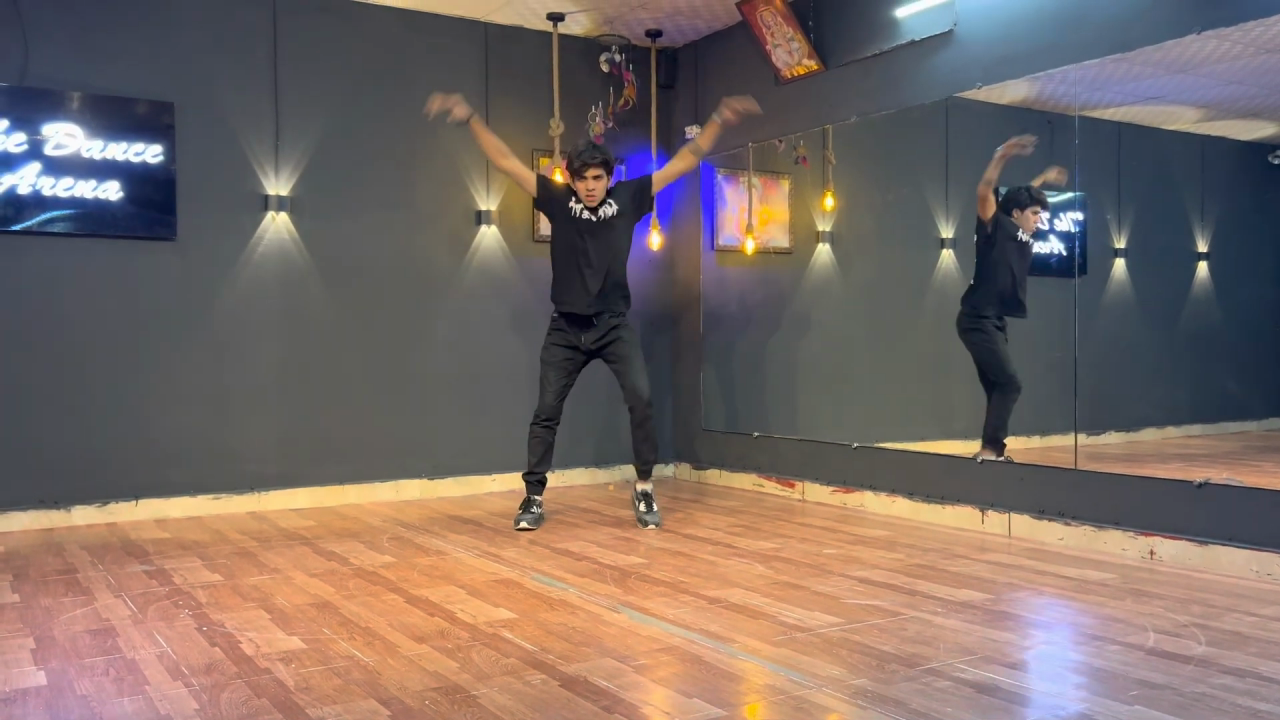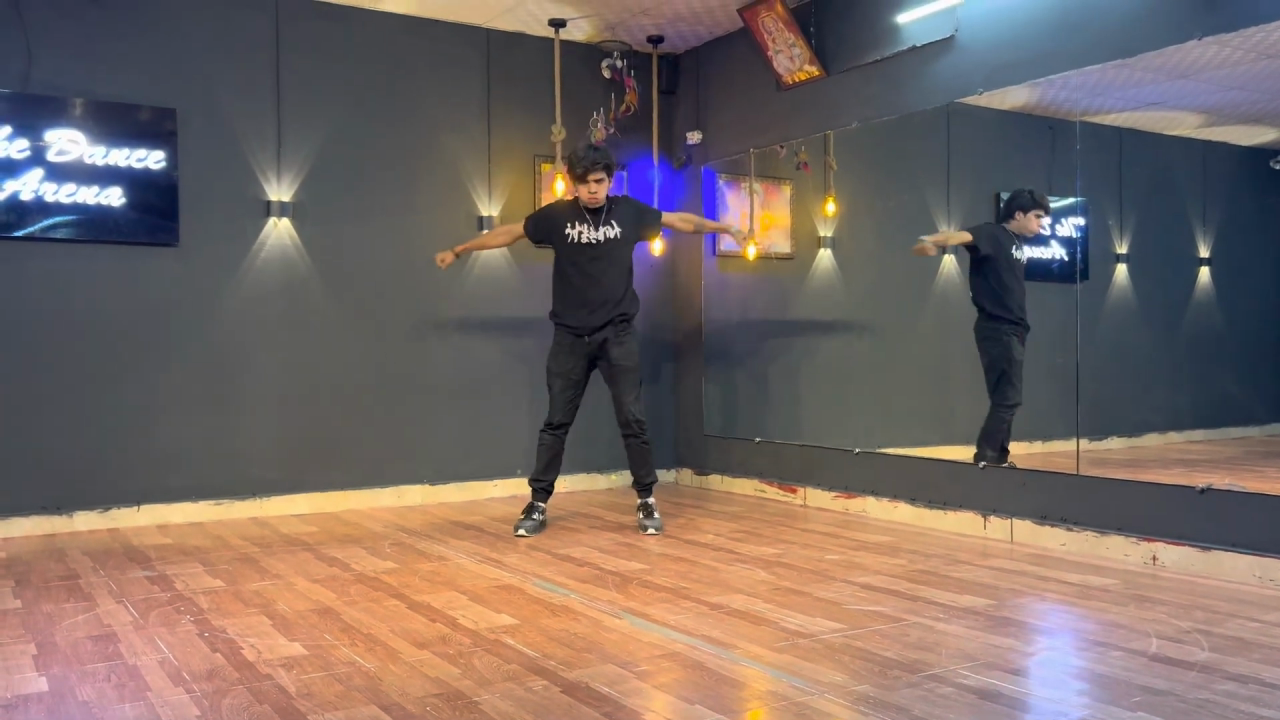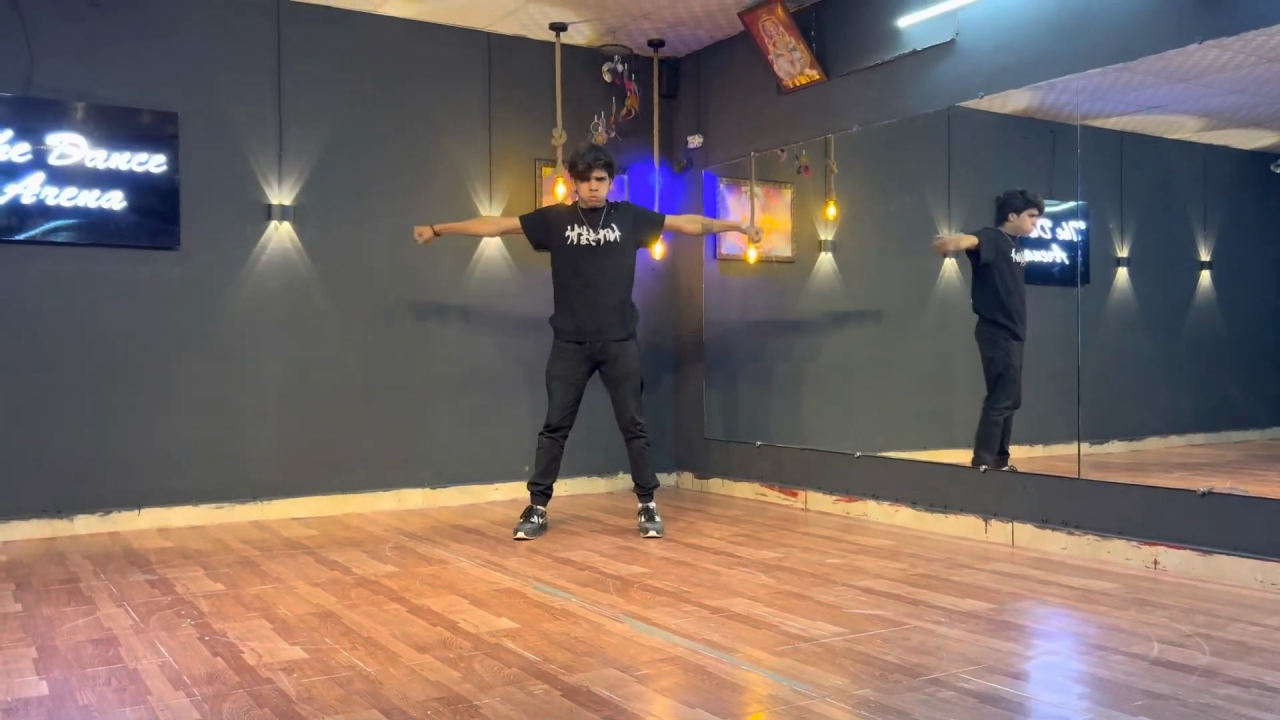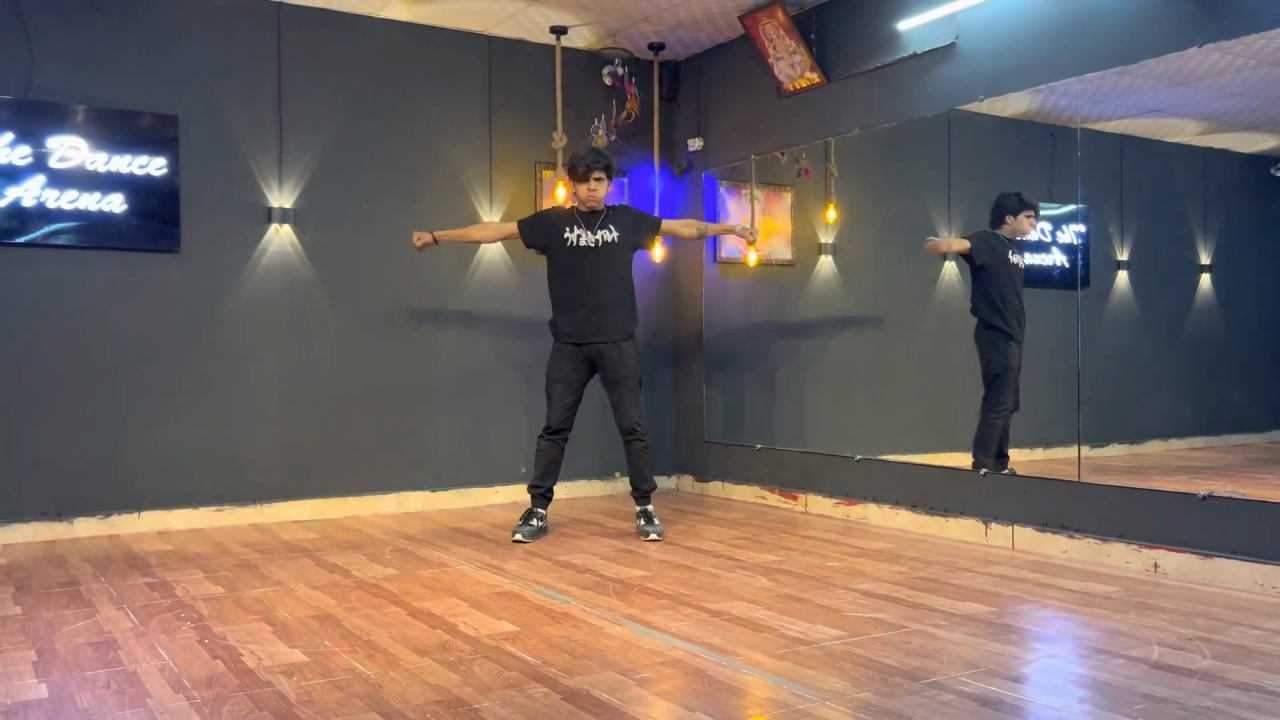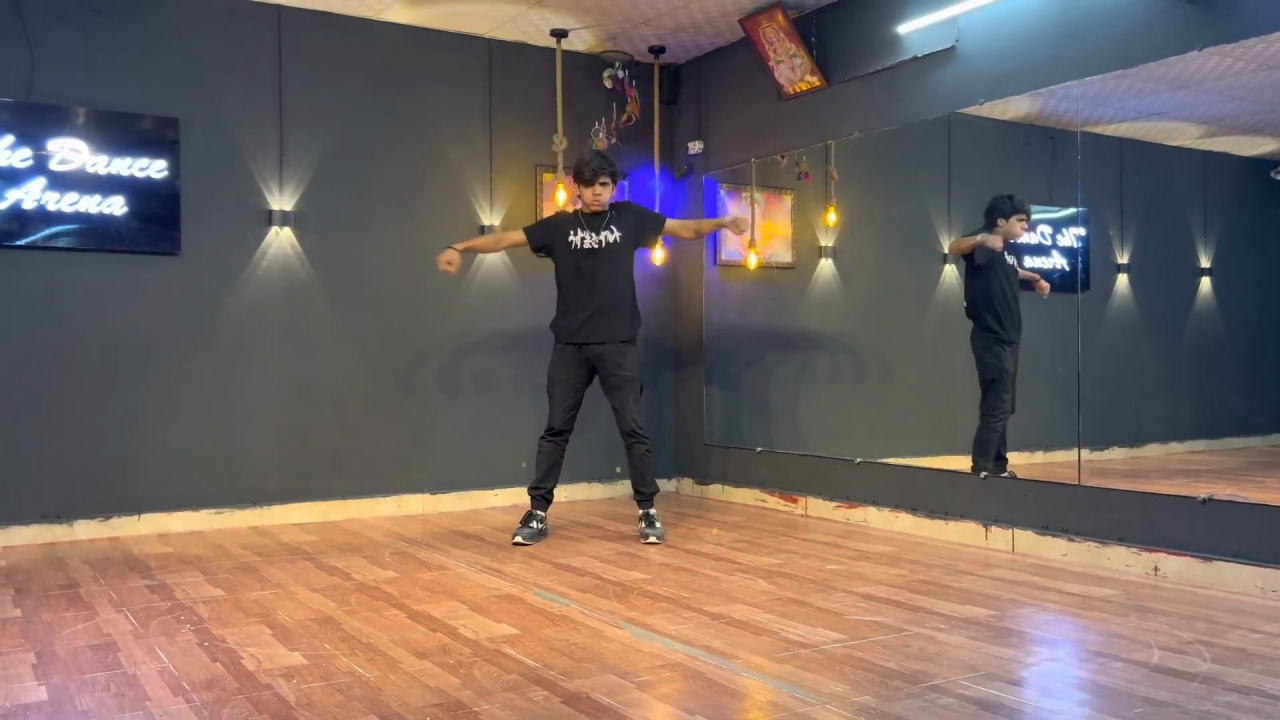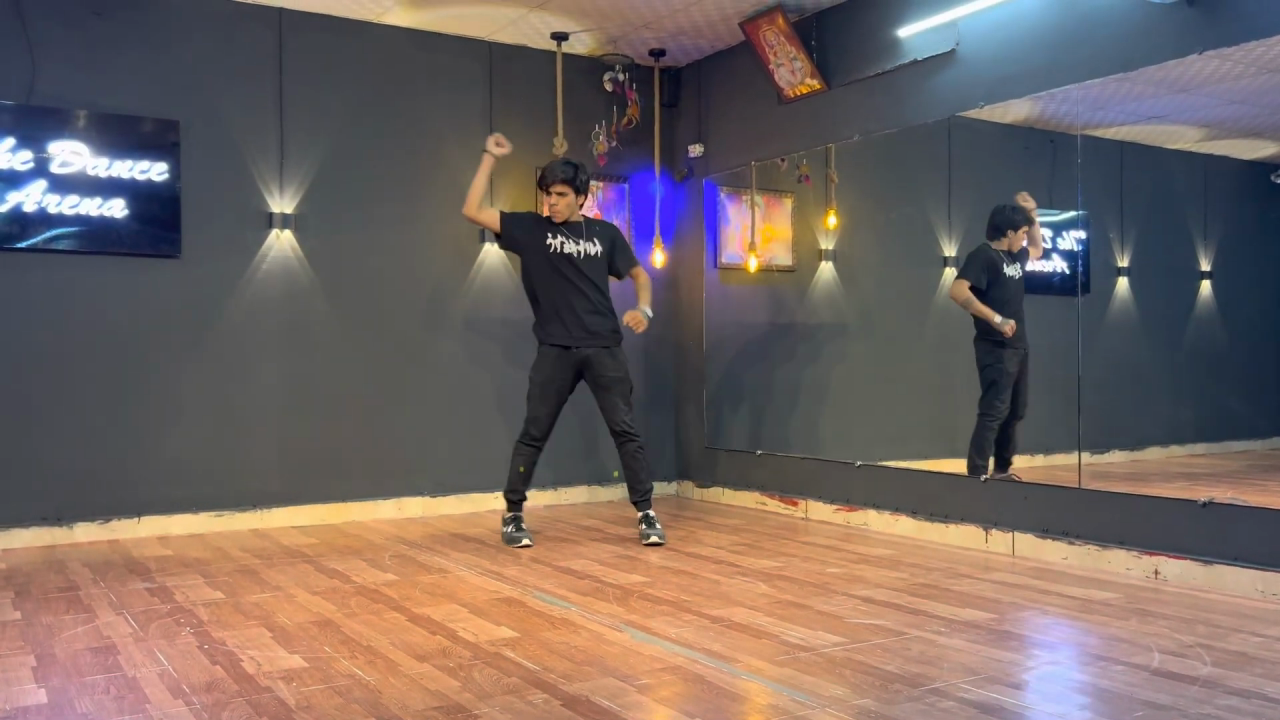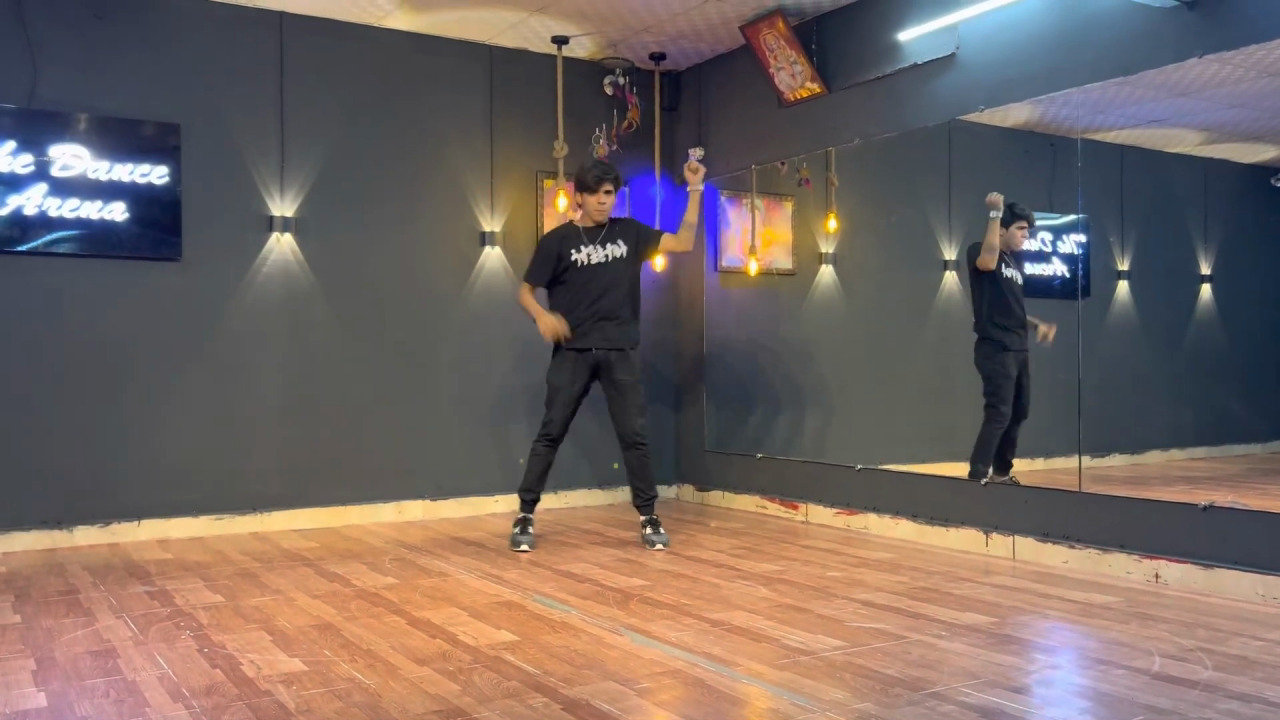
dt=0.4s
person 1, frame 1
left shoulder: (627, 198)
right shoulder: (558, 198)
left elbow: (686, 161)
right elbow: (504, 160)
left wrist: (718, 120)
right wrist: (468, 118)
left hip: (614, 326)
right hip: (566, 330)
left knee: (641, 400)
right knee: (546, 411)
left ankle: (643, 487)
right ankle: (534, 496)
person 1, frame 2
left shoulder: (628, 211)
right shoulder: (556, 215)
left elbow: (678, 220)
right elbow: (508, 232)
left wrist: (726, 227)
right wrist: (459, 249)
left hip: (618, 334)
right hip: (570, 335)
left knee: (632, 419)
right knee: (557, 421)
left ankle: (646, 500)
right ankle: (537, 504)
person 1, frame 3
left shoulder: (628, 216)
right shoulder: (555, 218)
left elbow: (685, 223)
right elbow: (499, 224)
left wrist: (734, 225)
right wrist: (438, 229)
left hip: (619, 341)
right hip: (570, 342)
left knee: (633, 424)
right knee: (555, 425)
left ankle: (647, 505)
right ankle: (537, 507)
person 1, frame 4
left shoulder: (627, 219)
right shoulder: (553, 221)
left elbow: (683, 227)
right elbow: (494, 231)
left wrist: (732, 227)
right wrist: (436, 236)
left hip: (618, 342)
right hip: (569, 344)
left knee: (632, 427)
right knee: (555, 427)
left ankle: (645, 508)
right ankle: (538, 510)
person 1, frame 5
left shoulder: (629, 217)
right shoulder: (560, 225)
left elbow: (685, 229)
right elbow: (507, 238)
left wrist: (725, 222)
right wrist: (459, 248)
left hip: (618, 345)
right hip: (570, 345)
left knee: (633, 429)
right knee: (556, 429)
left ankle: (648, 511)
right ankle: (537, 512)
person 1, frame 6
left shoulder: (606, 234)
right shoulder: (530, 227)
left elbow: (640, 276)
right elbow: (473, 211)
left wrist: (643, 308)
right wrist: (490, 158)
left hip: (604, 349)
right hip: (555, 351)
left knee: (625, 430)
right knee: (533, 433)
left ankle: (646, 512)
right ankle: (513, 513)
person 1, frame 7
left shoulder: (629, 232)
right shoulder: (557, 240)
left elbow: (683, 243)
right elbow: (526, 290)
left wrist: (694, 191)
right wrist: (542, 316)
left hip: (620, 350)
right hip: (572, 352)
left knee: (634, 434)
right knee: (551, 432)
left ankle: (649, 517)
right ankle: (524, 517)
person 2, frame 1
left shoulder: (1021, 233)
right shoulder: (996, 225)
left elbow: (1028, 199)
right elbow: (984, 190)
left wrist: (1044, 178)
right wrist: (1001, 155)
left hip: (992, 323)
right hip: (979, 323)
left knee: (1001, 387)
right knee: (1009, 385)
left ankle: (995, 450)
right ankle: (989, 449)
person 2, frame 2
left shoulder: (1018, 243)
right shoulder: (993, 234)
right elbow: (960, 237)
right wrist: (929, 241)
left hip: (1013, 331)
right hip: (998, 331)
left knee: (1009, 399)
right knee: (1007, 399)
left ankle: (999, 458)
right ankle: (985, 459)
person 2, frame 3
left shoulder: (1013, 243)
right shoulder: (992, 238)
right elbow: (967, 241)
right wrist: (949, 242)
left hip: (1012, 333)
right hip: (997, 333)
left knee: (1009, 401)
right knee: (999, 401)
left ankle: (999, 461)
right ankle: (984, 463)
person 2, frame 4
left shoulder: (1014, 247)
right shoulder: (987, 241)
right elbow: (961, 244)
right wrist: (941, 245)
left hip: (1012, 335)
right hip: (996, 335)
left knee: (1008, 404)
right knee: (998, 403)
left ankle: (998, 463)
right ankle: (983, 465)
person 2, frame 5
left shoulder: (1004, 247)
right shoulder: (987, 244)
right elbow: (955, 247)
left wrist: (1035, 280)
right wrist: (979, 239)
left hip: (1006, 339)
right hip: (992, 338)
left knee: (1003, 407)
right knee: (995, 407)
left ankle: (997, 466)
right ankle: (982, 468)
person 2, frame 6
left shoulder: (1016, 255)
right shoulder: (981, 256)
left elbow: (1037, 250)
right elbow: (957, 292)
left wrist: (1032, 214)
right wrist: (997, 319)
left hip: (1018, 345)
right hip: (994, 346)
left knee: (1015, 410)
right knee: (993, 410)
left ankle: (1002, 469)
right ankle: (978, 473)
person 2, frame 7
left shoulder: (1012, 262)
right shoulder: (981, 251)
right elbow: (987, 261)
left wrist: (1037, 324)
right wrist: (995, 215)
left hip: (1018, 348)
right hip: (994, 348)
left knee: (1018, 413)
right knee: (999, 412)
left ankle: (1001, 471)
right ankle: (978, 474)
